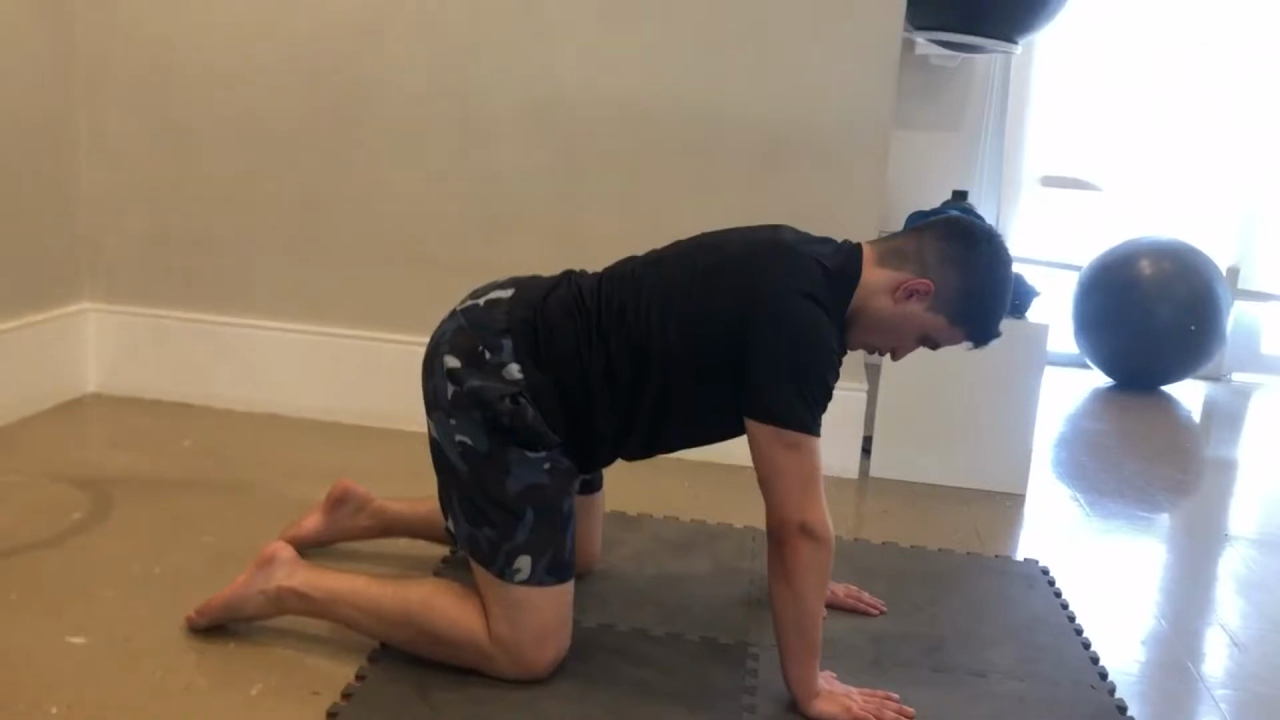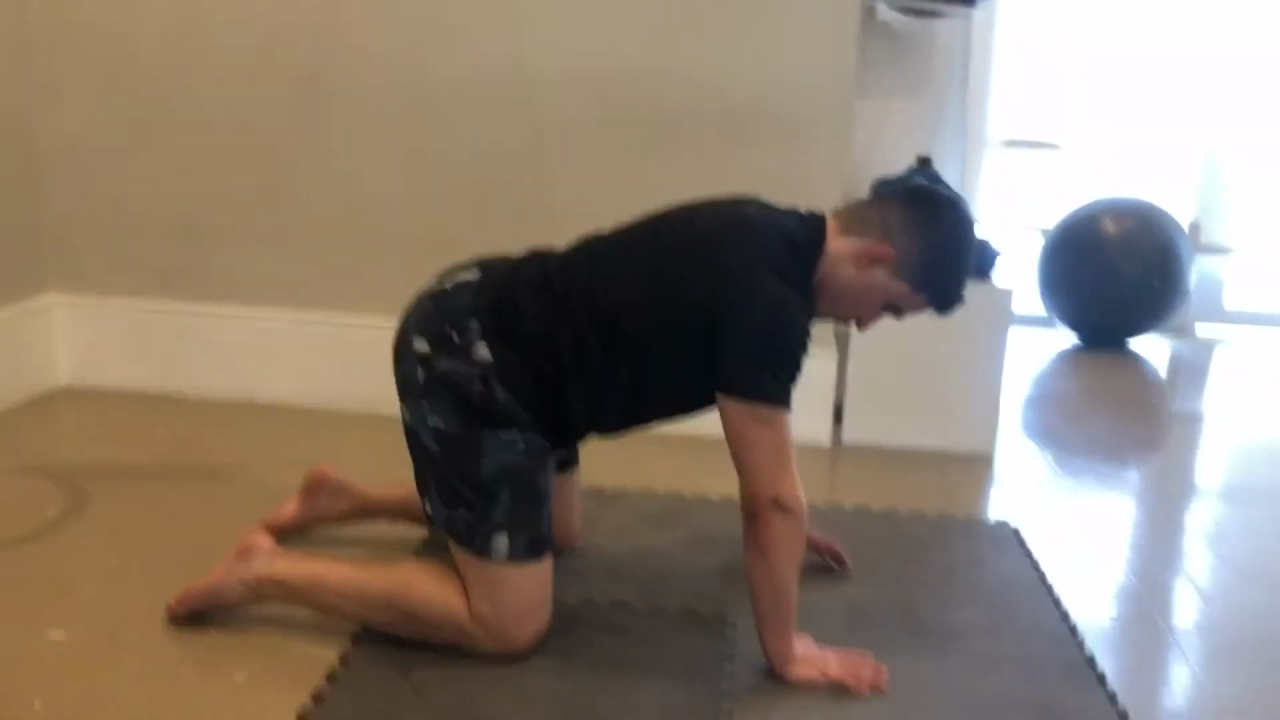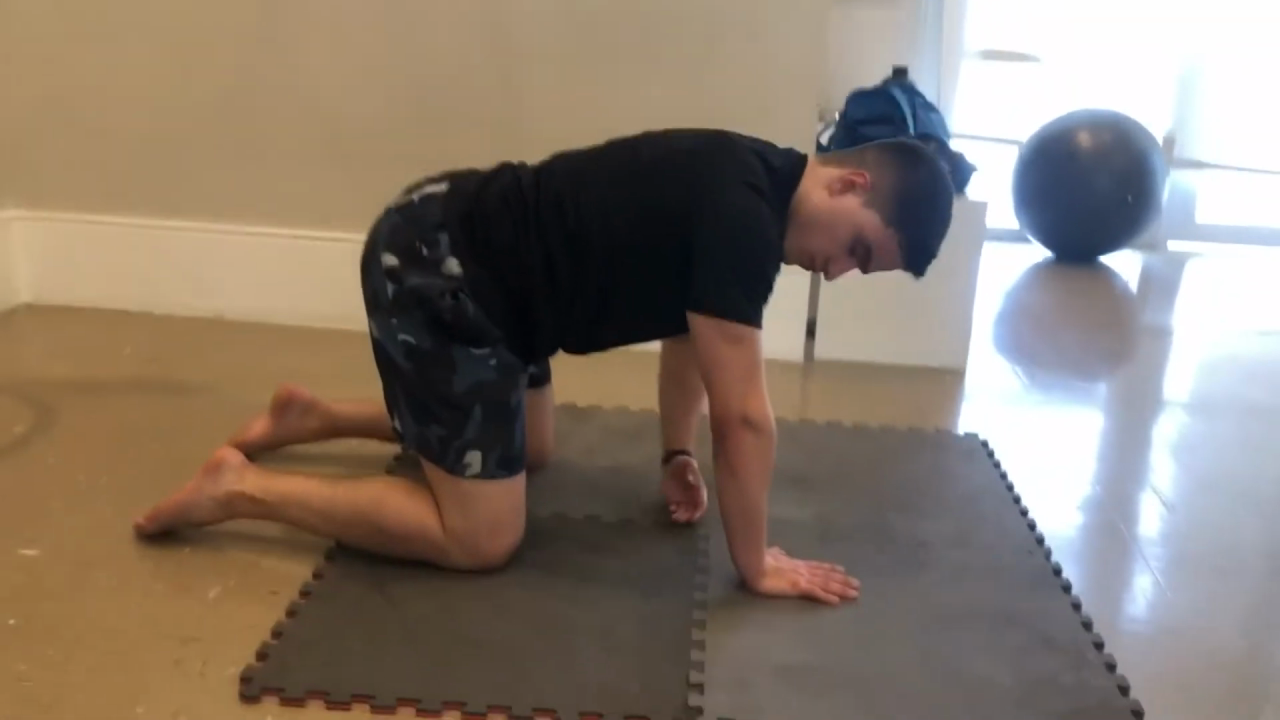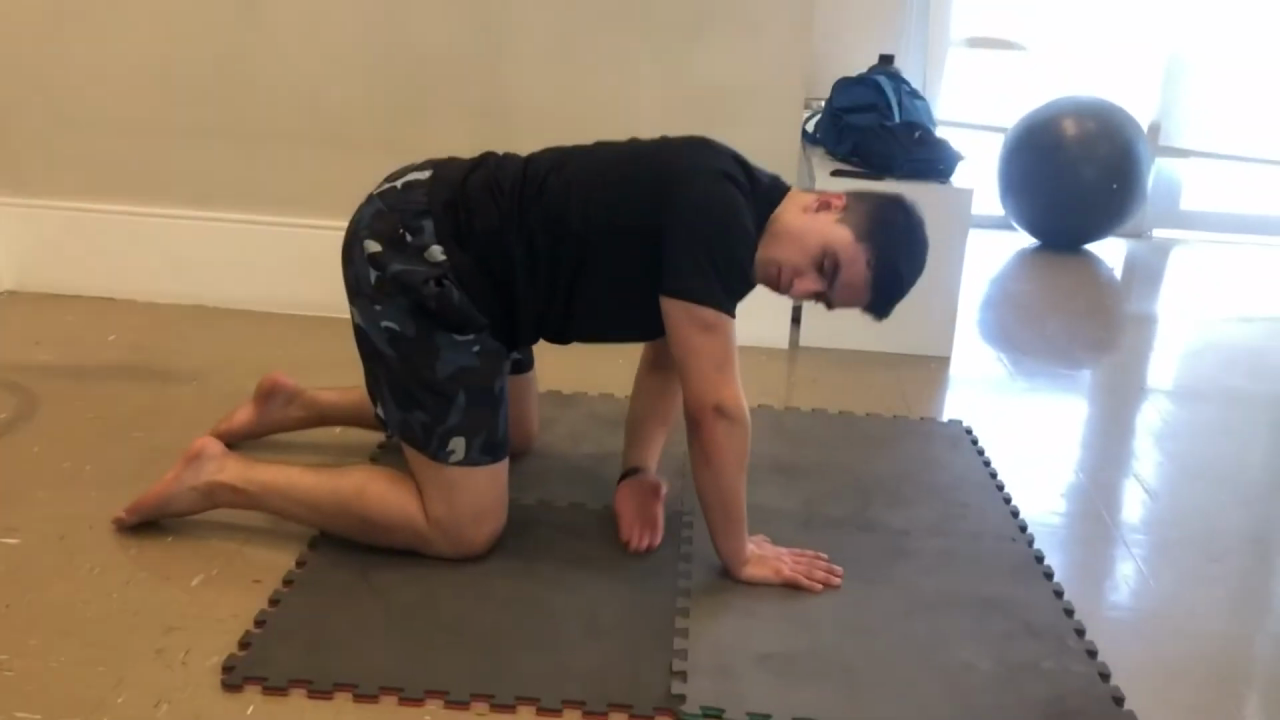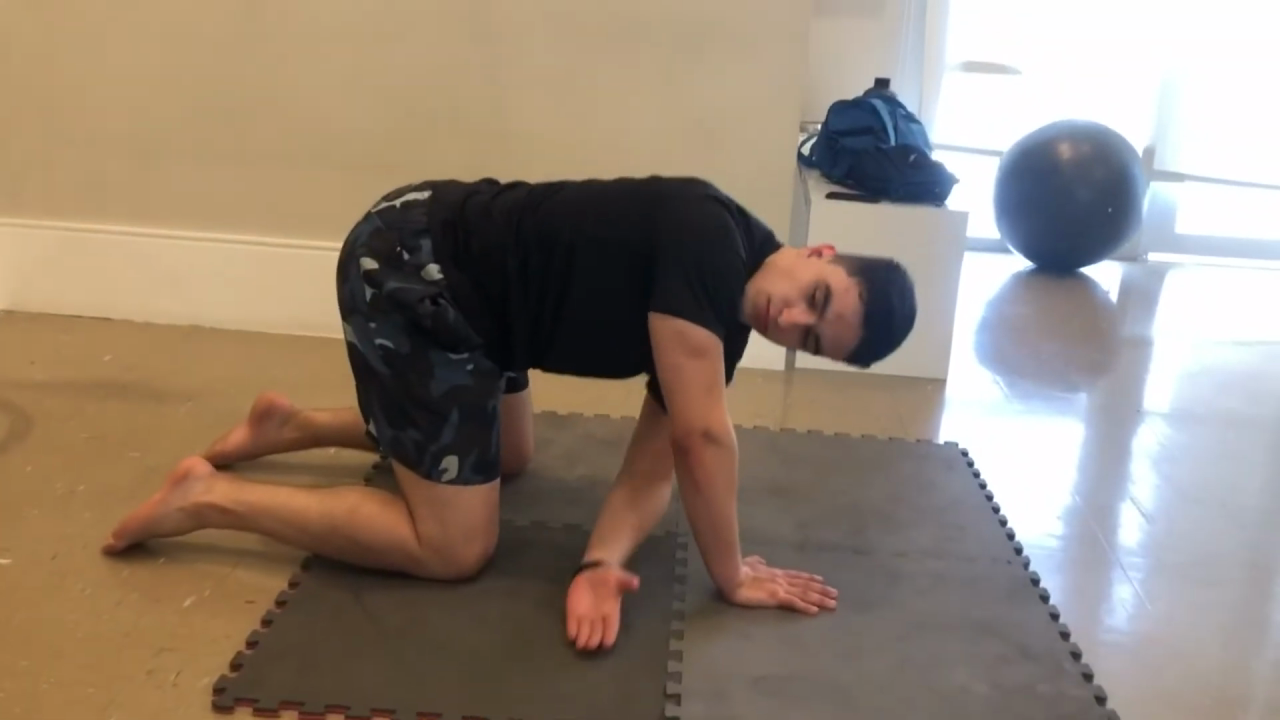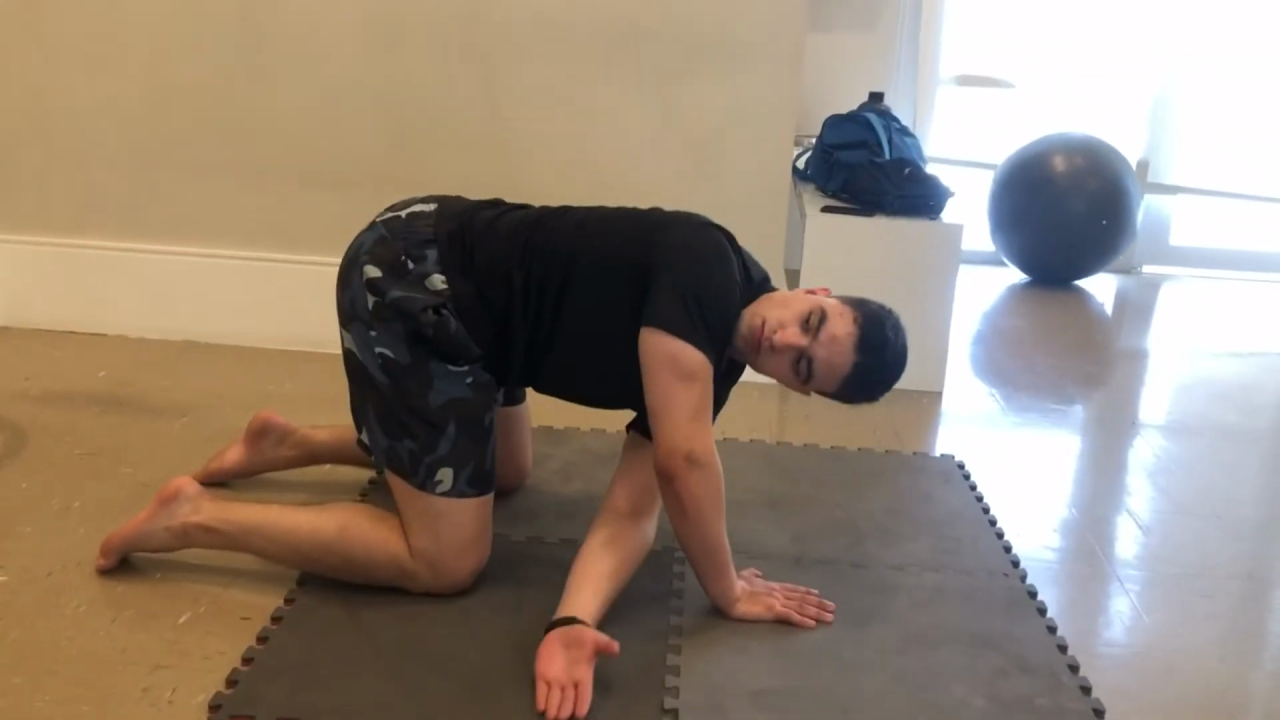
dt=0.3s
person 1, frame 1
left shoulder: (810, 278)
right shoulder: (799, 318)
right elbow: (799, 523)
left wrist: (804, 579)
left hip: (519, 344)
right hip: (494, 378)
left knee: (574, 557)
right knee: (527, 648)
left ankle: (366, 513)
right ankle: (291, 584)
person 1, frame 2
left shoulder: (772, 246)
right shoulder: (768, 293)
left elbow: (748, 444)
right elbow: (772, 499)
left wrist: (781, 533)
right wrist: (786, 653)
left hip: (485, 340)
right hip: (465, 360)
left knee: (556, 535)
right knee: (509, 624)
left ankle: (344, 496)
right ankle: (269, 570)
person 1, frame 3
left shoulder: (747, 182)
right shoulder: (741, 213)
left elbow: (686, 323)
right elbow: (743, 416)
left wrist: (674, 453)
right wrist: (757, 563)
left hip: (458, 250)
right hip: (433, 273)
left knee: (527, 451)
right knee: (483, 538)
left ankle: (315, 414)
right ankle: (242, 488)
person 1, frame 4
left shoulder: (735, 237)
right shoulder: (717, 208)
left elbow: (668, 361)
right elbow: (715, 407)
left wrist: (638, 472)
right wrist: (738, 553)
left hip: (447, 250)
right hip: (412, 252)
left knee: (512, 437)
right knee: (465, 525)
left ankle: (296, 402)
right ankle: (221, 477)
person 1, frame 5
left shoulder: (727, 316)
right shoulder: (707, 241)
left elbow: (657, 461)
right elbow: (702, 436)
left wrist: (599, 564)
right wrist: (732, 575)
left hip: (443, 268)
right hip: (409, 269)
left knee: (506, 458)
right knee: (456, 545)
left ankle: (292, 422)
right ankle: (212, 498)
person 1, frame 6
left shoulder: (713, 360)
right shoulder: (708, 268)
left elbow: (630, 508)
right elbow: (684, 460)
left wrist: (571, 624)
right wrist: (728, 591)
left hip: (441, 290)
right hip: (409, 279)
left knee: (504, 472)
right knee: (447, 559)
left ankle: (288, 440)
right ankle: (198, 516)
